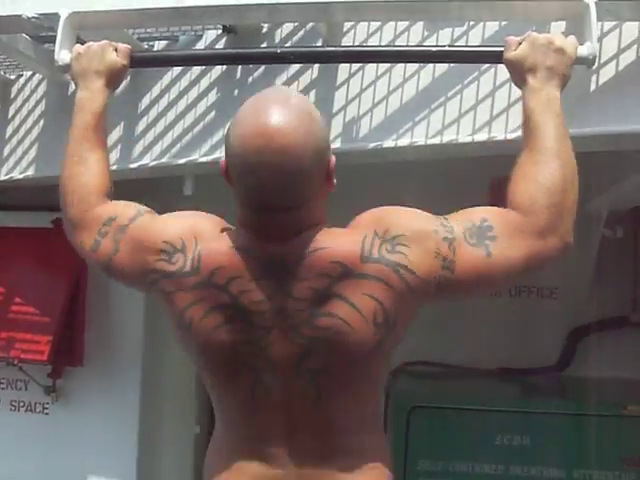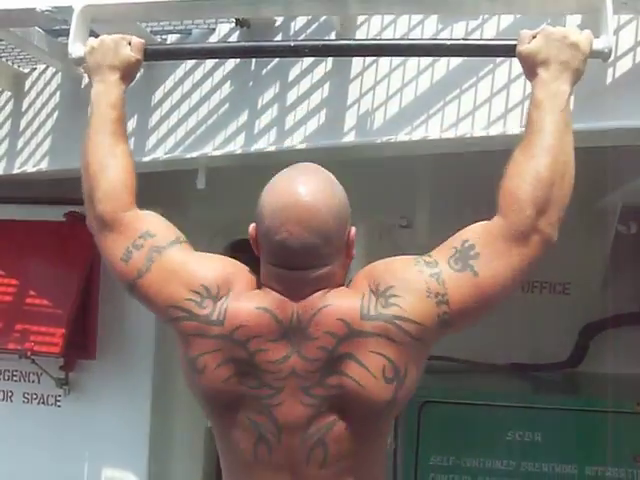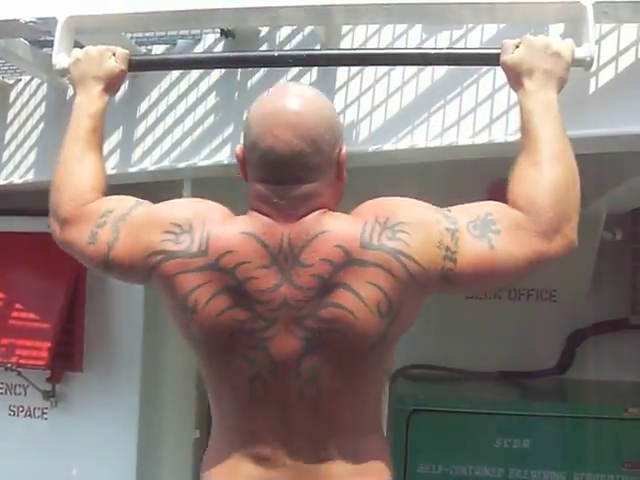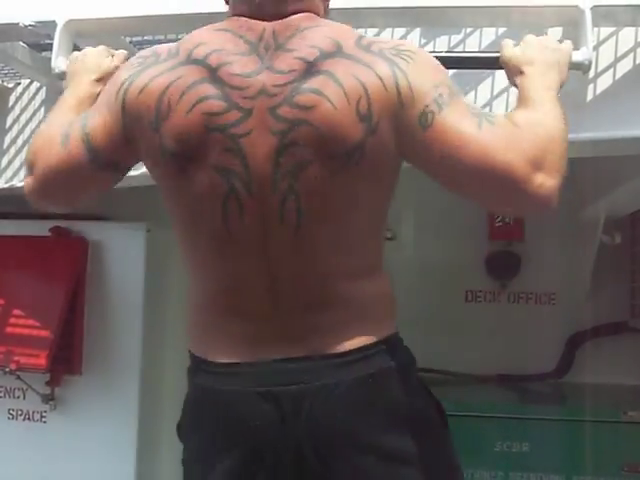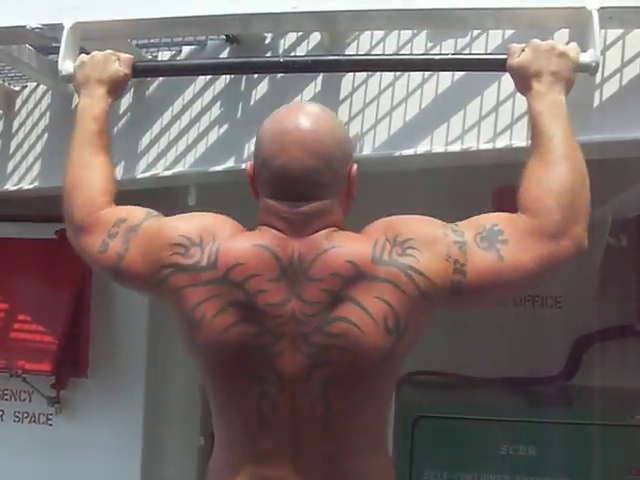
dt=1s
person 1, frame 1
left shoulder: (184, 252)
right shoulder: (388, 251)
left elbow: (83, 220)
right elbow: (545, 227)
left wrist: (92, 90)
right wrist: (542, 89)
person 1, frame 2
left shoulder: (210, 309)
right shoulder: (392, 314)
left elbow: (110, 215)
right elbow: (531, 222)
left wrist: (108, 82)
right wrist: (552, 81)
person 1, frame 3
left shoulder: (189, 241)
right shoulder: (389, 244)
left elbow: (71, 218)
right elbow: (549, 227)
left wrist: (91, 94)
right wrist: (539, 90)
person 1, frame 4
left shoulder: (154, 75)
right shoulder: (385, 69)
left elbow: (45, 181)
right elbow: (534, 179)
left wrist: (82, 81)
right wrist: (539, 76)
left hip: (226, 398)
right hip: (359, 388)
person 1, frame 5
left shoulder: (199, 253)
right shoulder: (399, 261)
left elbow: (87, 225)
right elbow: (558, 232)
left wrist: (94, 98)
right wrist: (546, 93)
